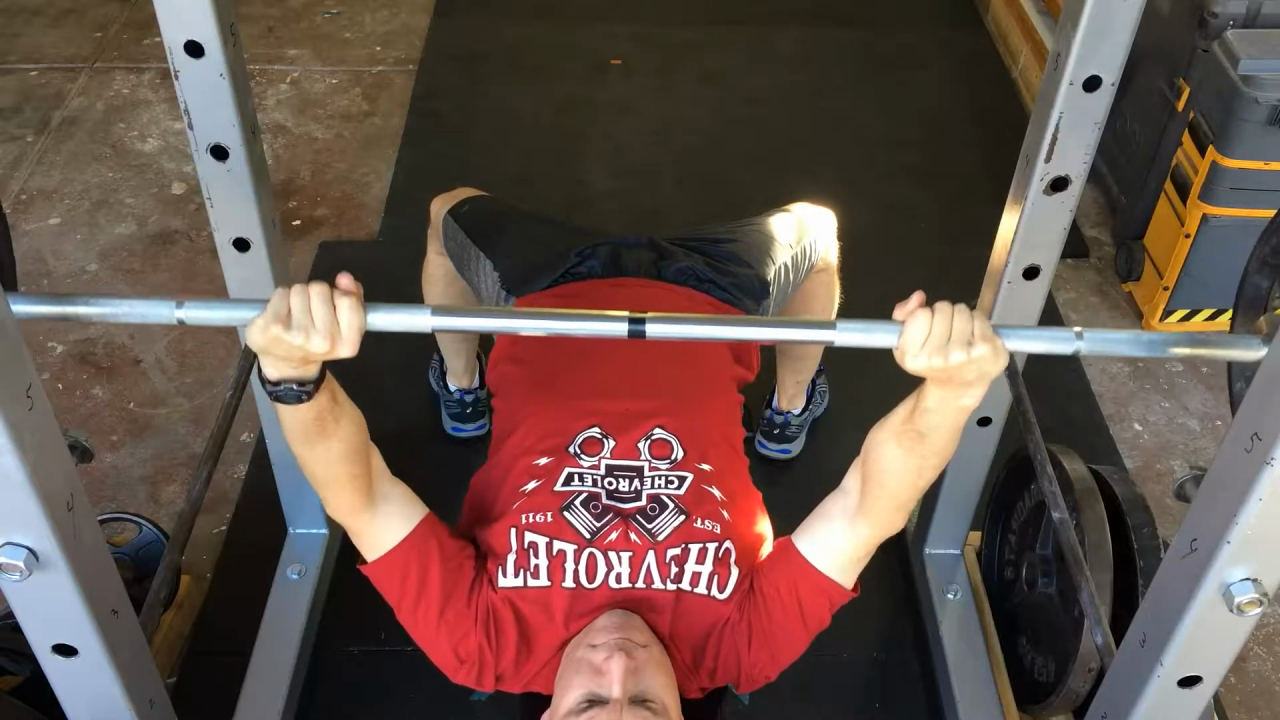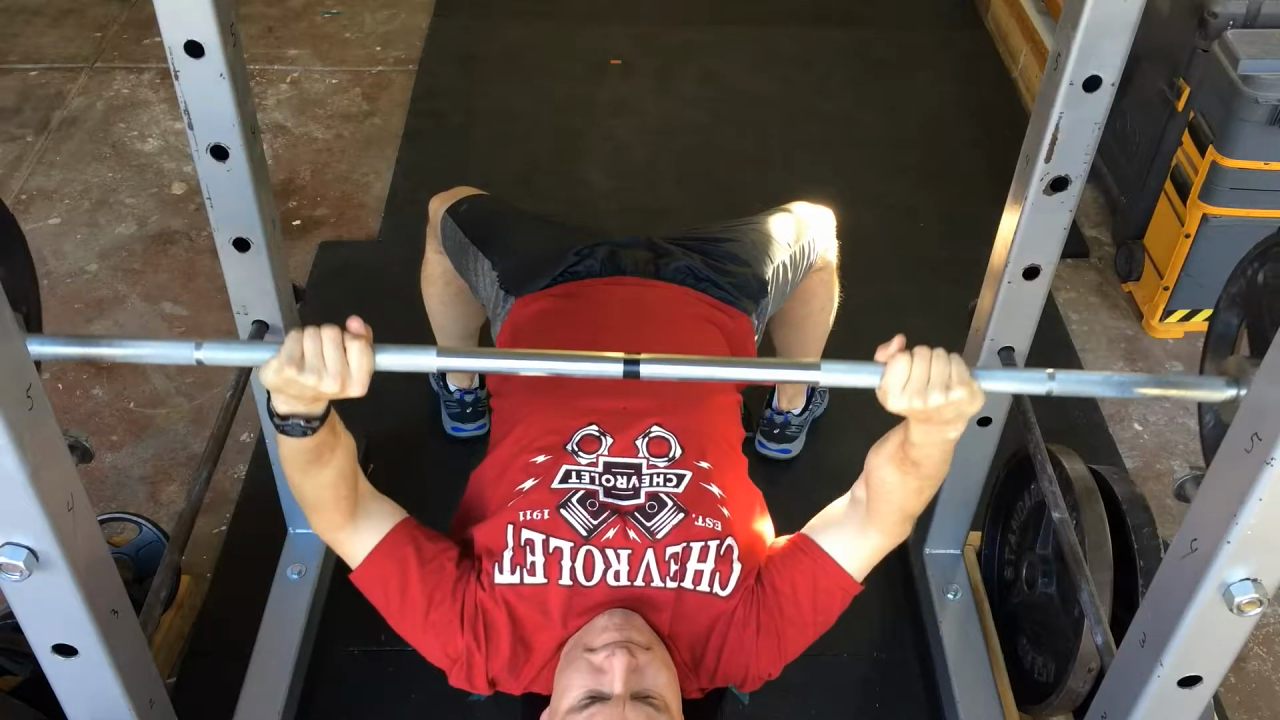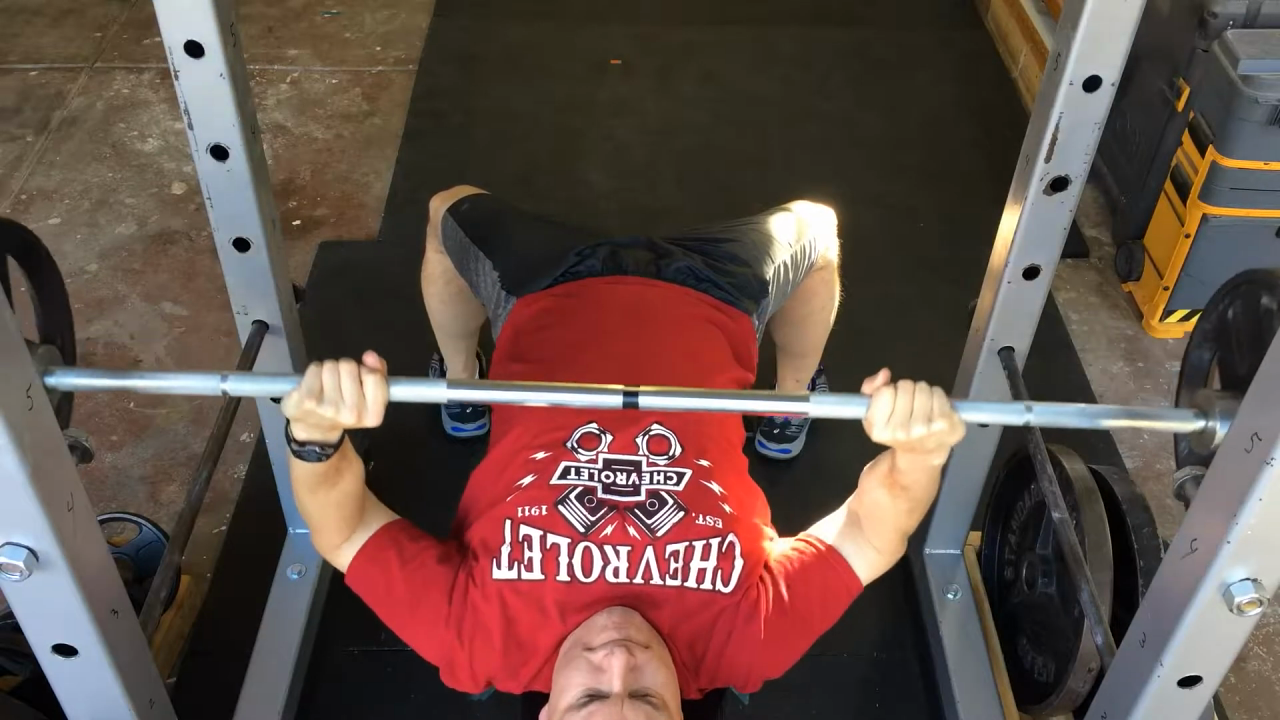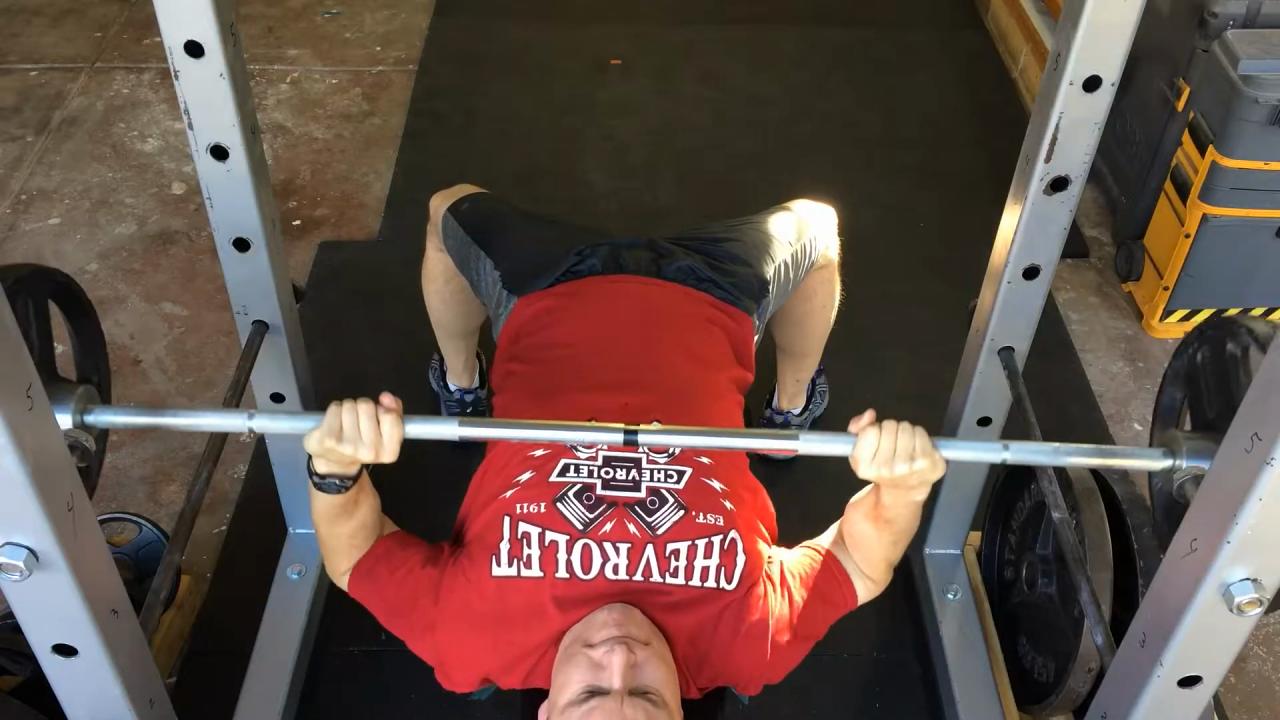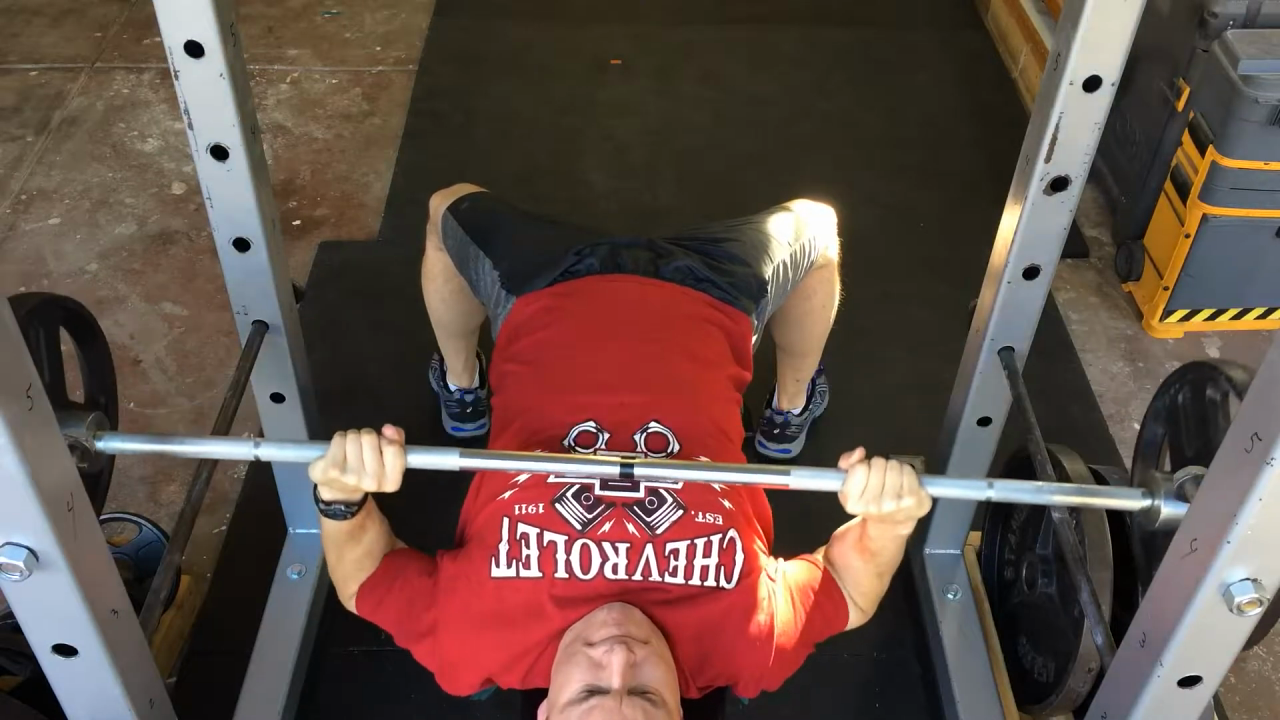
dt=0.3s
person 1, frame 1
left shoulder: (487, 643)
right shoulder: (740, 642)
left elbow: (360, 498)
right elbow: (872, 506)
left wrist: (292, 370)
right wrist: (955, 383)
left knee: (454, 212)
right knee: (812, 227)
person 1, frame 2
left shoulder: (483, 642)
right shoulder: (741, 640)
left elbow: (345, 515)
right elbow: (877, 513)
left wrist: (300, 406)
right wrist: (936, 423)
left knee: (453, 211)
right knee: (811, 226)
person 1, frame 3
left shoulder: (478, 639)
right shoulder: (744, 638)
left elbow: (343, 530)
right elbow: (873, 532)
left wrist: (315, 436)
right wrist: (920, 450)
left knee: (454, 209)
right knee: (813, 224)
person 1, frame 4
left shoulder: (472, 638)
right shoulder: (744, 641)
left elbow: (355, 555)
right elbow: (862, 564)
left wrist: (335, 471)
right wrist: (900, 487)
left knee: (454, 209)
right knee: (812, 223)
person 1, frame 5
left shoulder: (471, 638)
right shoulder: (745, 642)
left elbow: (362, 580)
right elbow: (854, 587)
left wrist: (341, 497)
right wrist: (888, 521)
left knee: (455, 207)
right knee: (812, 222)
